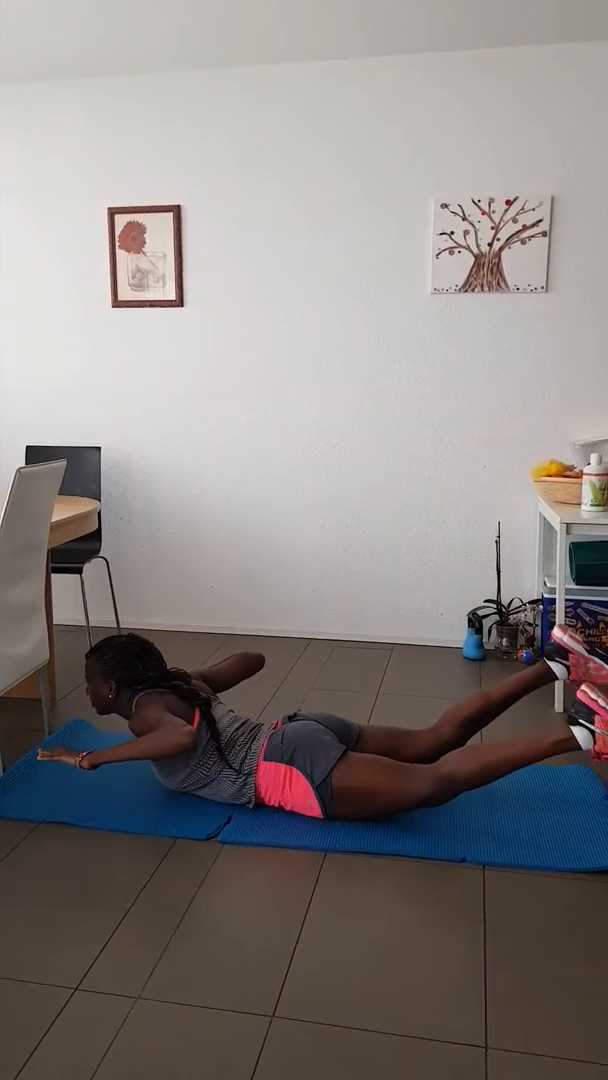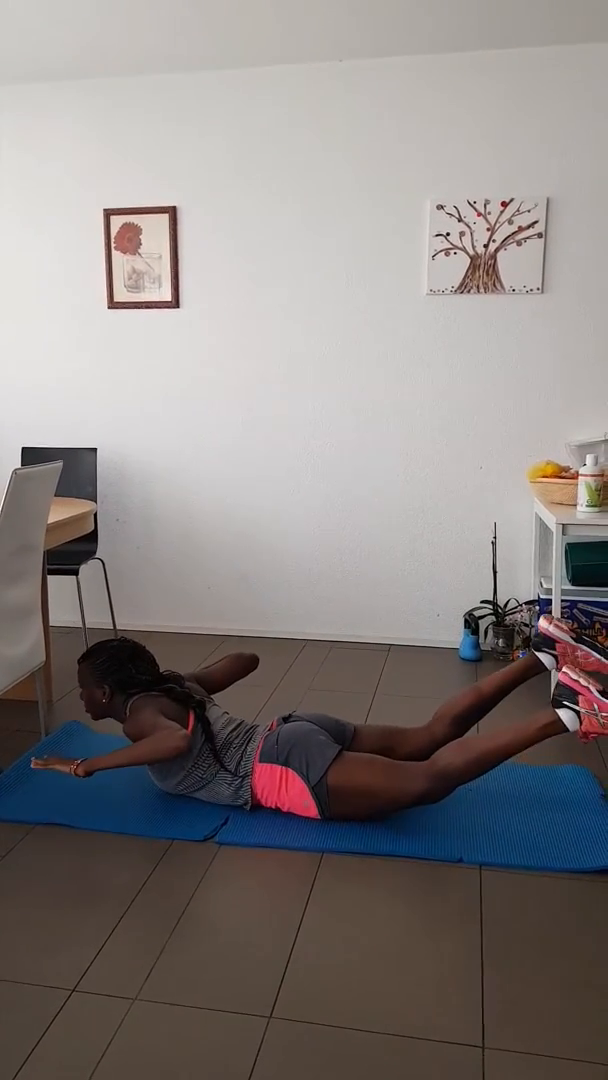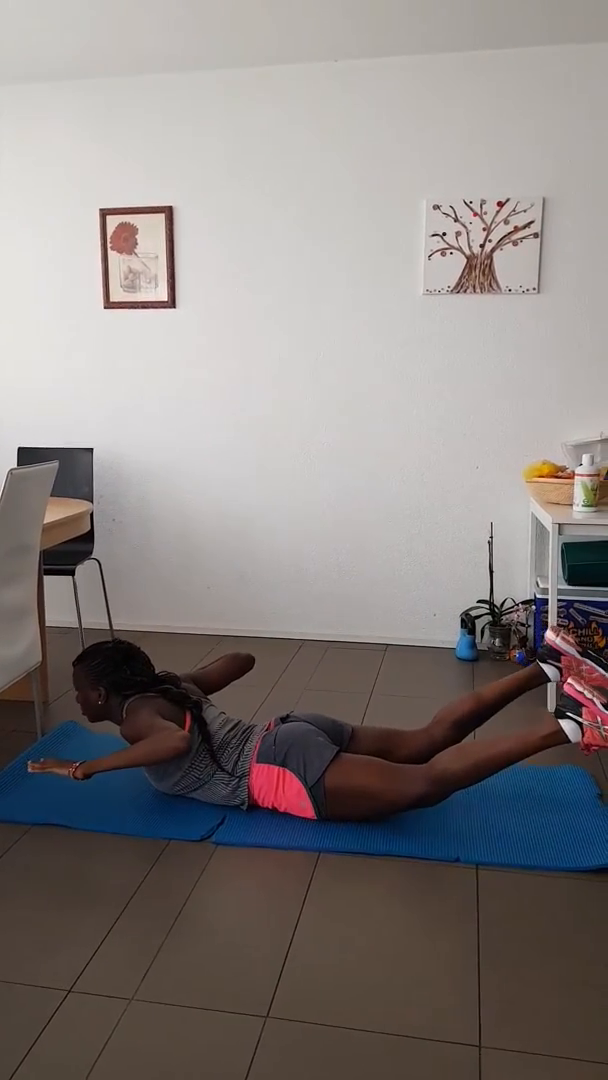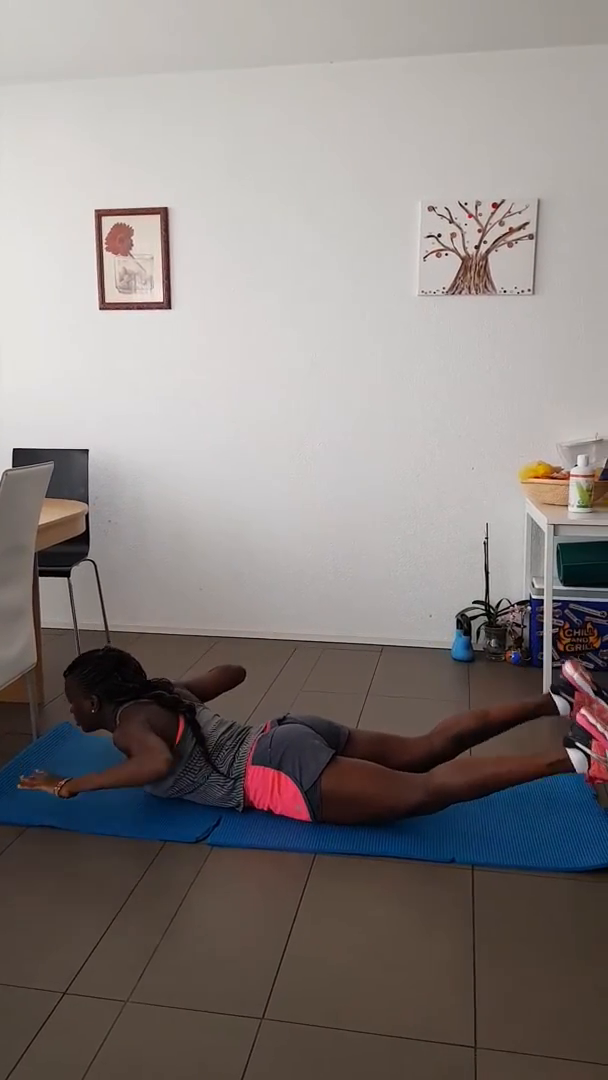
dt=0.3s
person 1, frame 1
left shoulder: (145, 710)
right shoulder: (182, 684)
left elbow: (182, 736)
right elbow: (253, 658)
left wrist: (94, 758)
left hip: (296, 772)
right hip: (302, 736)
left knee: (437, 781)
right knee: (436, 741)
right ankle: (554, 663)
person 1, frame 2
left shoulder: (139, 714)
right shoulder: (177, 687)
left elbow: (176, 742)
right elbow: (245, 659)
left wrist: (87, 765)
left hip: (290, 771)
right hip: (299, 735)
left knee: (432, 777)
right knee: (431, 738)
right ankle: (542, 655)
person 1, frame 3
left shoulder: (135, 716)
right shoulder: (172, 688)
left elbow: (175, 740)
right elbow: (242, 658)
left wrist: (85, 767)
left hip: (288, 771)
right hip: (295, 736)
left knee: (430, 781)
right knee: (431, 740)
right ankle: (547, 666)
person 1, frame 4
left shoulder: (128, 724)
right shoulder: (165, 693)
left elbow: (160, 762)
right elbow: (233, 671)
left wrist: (70, 785)
left hip: (283, 775)
right hip: (292, 739)
left knee: (426, 790)
right knee: (427, 749)
right ankle: (557, 698)
